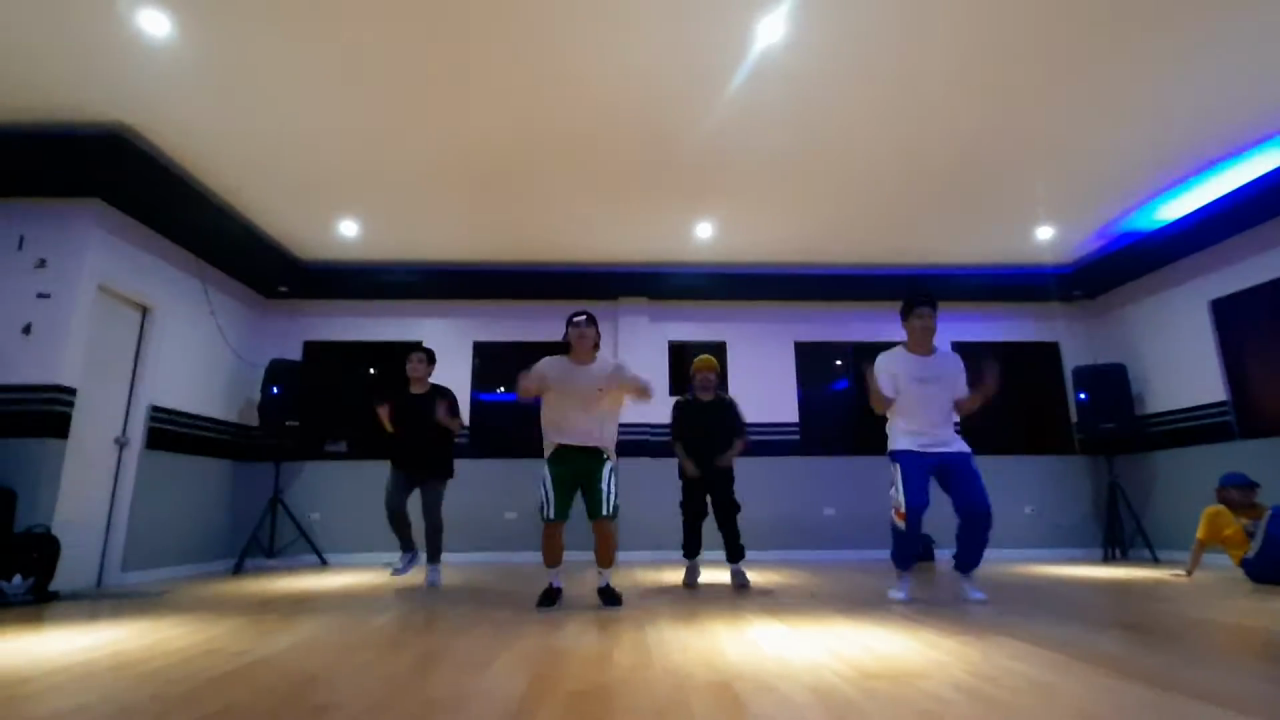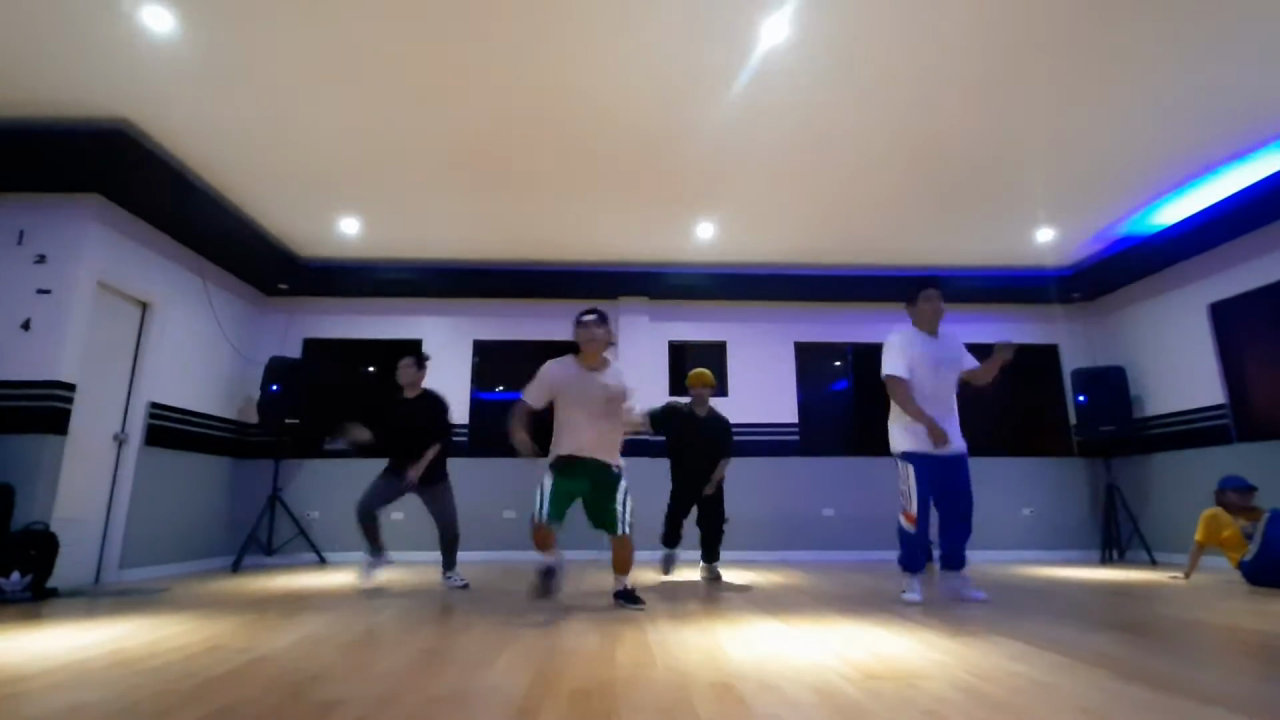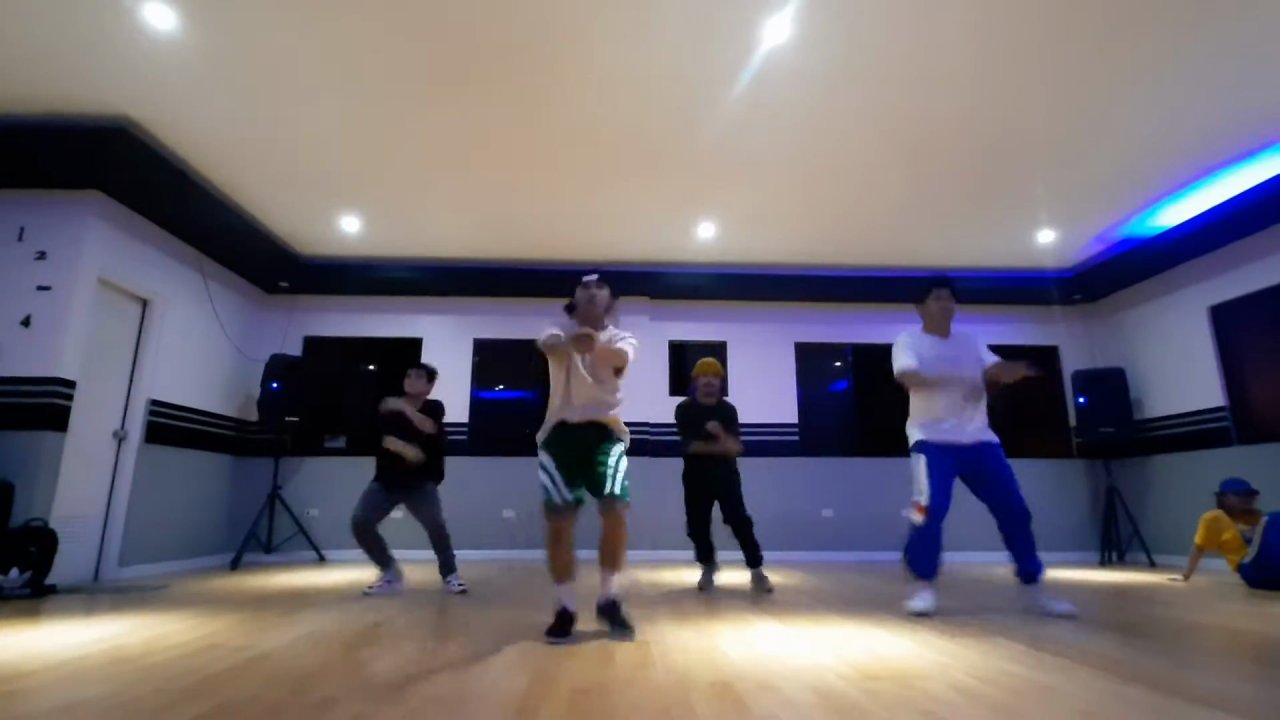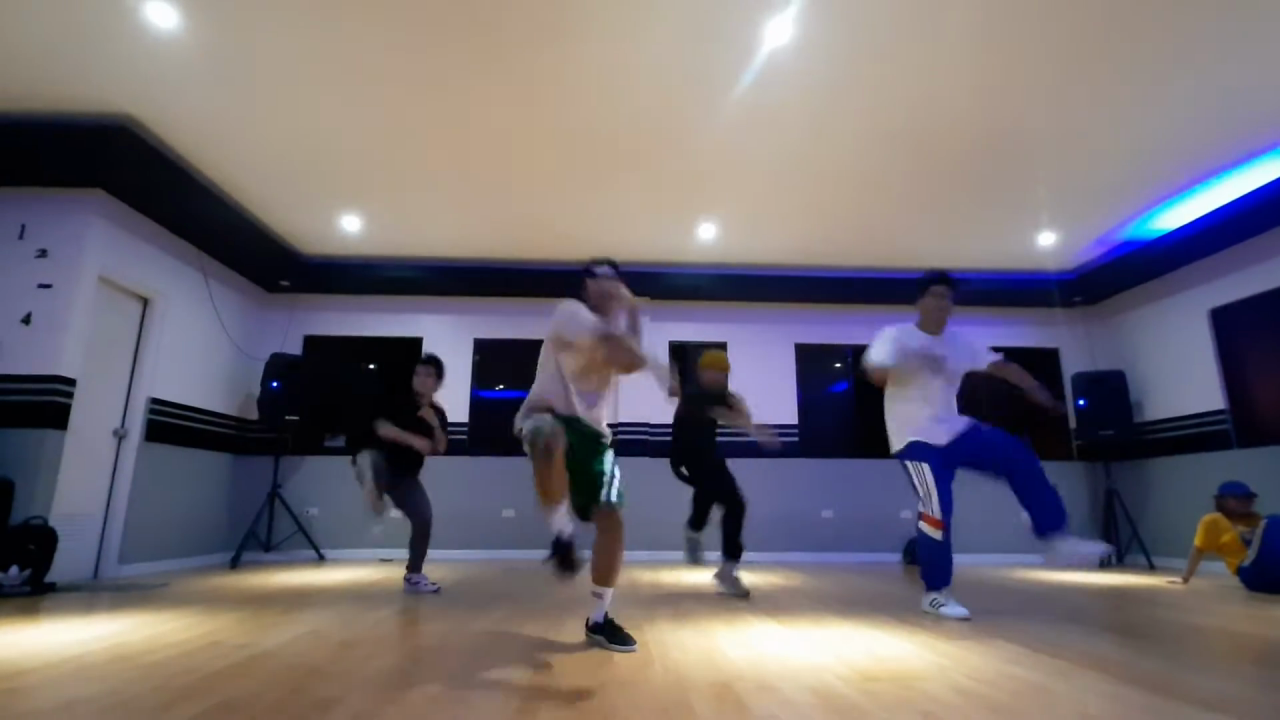
dt=0.5s
person 1, frame 1
left shoulder: (611, 369)
right shoulder: (550, 367)
left elbow: (645, 393)
right elbow: (525, 391)
left wrist: (629, 381)
right wrist: (528, 383)
left hip: (598, 454)
right hip: (560, 452)
left knee: (604, 522)
right knee: (552, 524)
left ankle: (605, 585)
right ankle: (555, 585)
person 1, frame 2
left shoulder: (618, 378)
right shoulder: (555, 370)
left elbow: (627, 421)
right elbow: (526, 404)
left wrist: (628, 419)
right wrist: (518, 430)
left hip: (606, 467)
right hip: (566, 463)
left knee: (621, 538)
right knee: (542, 528)
left ankle: (622, 588)
right ankle: (550, 564)
person 1, frame 3
left shoulder: (620, 337)
right shoulder: (559, 330)
left elbow: (617, 362)
right elbow: (551, 348)
left wrist: (602, 348)
right wrist: (574, 341)
left hip: (604, 432)
right hip: (561, 432)
left knee: (613, 512)
right knee: (560, 521)
left ankle: (609, 600)
right ankle: (565, 608)
person 1, frame 4
left shoulder: (619, 331)
right shoulder: (570, 313)
left elbow: (631, 362)
right elbow: (612, 347)
left wrist: (628, 309)
left hip: (592, 432)
right hip: (546, 415)
left knee: (611, 519)
right knee: (549, 438)
left ankle: (599, 619)
right ankle: (561, 533)
person 2, frame 1
left shoulder: (951, 361)
right shoulder: (889, 360)
left elbow: (964, 406)
right elbow: (881, 407)
left wrist: (986, 389)
right wrist: (873, 386)
left hip: (950, 448)
right hip: (910, 448)
left knee: (979, 512)
right knee: (909, 509)
left ankle: (965, 574)
right ankle: (902, 575)
person 2, frame 2
left shoulder: (952, 343)
right shoulder: (899, 341)
left elbow: (979, 377)
right elbow: (896, 388)
left wrist: (997, 360)
right wrist: (928, 422)
left hip: (950, 443)
right hip: (914, 442)
left knee: (959, 512)
right knee: (915, 511)
left ankle: (953, 575)
right ankle: (912, 577)
person 2, frame 3
left shoulder: (968, 343)
right shoulder: (908, 342)
left elbow: (998, 373)
right elbow: (909, 380)
left wrist: (1017, 370)
right wrist: (952, 383)
left hip: (978, 439)
right hip: (932, 439)
left knee: (1014, 509)
right knee: (929, 508)
left ankle: (1033, 587)
right ankle: (923, 586)
person 2, frame 4
left shoulder: (959, 341)
right shoulder: (895, 337)
left elbow: (1000, 365)
right elbow: (877, 373)
left wrist: (1034, 388)
right wrist: (913, 367)
left hip: (954, 430)
right hip: (917, 440)
left knee: (1019, 456)
right knee: (937, 514)
left ankle: (1058, 539)
right ankle: (935, 594)
person 3, frame 1
left shoulder: (443, 395)
right shoulder: (398, 398)
left elbow: (457, 428)
right elbow: (391, 428)
left wrist: (444, 417)
right wrist: (384, 417)
left hip: (434, 467)
right hip: (403, 464)
left knee: (432, 517)
right knee: (392, 505)
left ankle: (433, 566)
right ankle: (408, 552)
person 3, frame 2
left shoulder: (433, 402)
right shoulder: (395, 406)
left elbow: (440, 438)
right elbow: (381, 437)
left wrist: (421, 466)
right wrist: (361, 434)
left hip: (431, 474)
right hip: (397, 471)
left knee: (449, 526)
right knee: (364, 508)
left ankle: (449, 571)
right ankle: (376, 554)
person 3, frame 3
left shoulder: (433, 408)
right shoulder: (390, 408)
left elbow: (429, 428)
right elbow: (386, 439)
left wrist: (405, 408)
right wrist: (405, 448)
left hip: (420, 483)
right hip: (386, 481)
left knee: (435, 525)
right knee: (360, 523)
left ankle: (449, 574)
right ankle: (390, 574)
person 3, frame 4
left shoulder: (436, 414)
right shoulder: (397, 399)
left elbow: (440, 448)
right elbow: (381, 428)
left wrist: (435, 425)
right wrist: (412, 440)
left hip: (405, 474)
right hip: (379, 462)
left knee: (424, 523)
right knee: (371, 463)
left ankle: (414, 576)
right ankle: (377, 507)
person 4, frame 1
left shoulder: (726, 405)
right shoulder: (682, 405)
left elbow: (741, 435)
right elbow: (677, 439)
left wrist: (731, 453)
right wrist: (685, 462)
left hip: (720, 472)
right hip: (692, 473)
left knee: (727, 520)
right knee: (692, 519)
left ankle: (736, 569)
right ankle: (692, 565)
person 4, frame 2
left shoulder: (720, 422)
right shoulder: (674, 413)
left elbow: (725, 456)
right elbow: (647, 420)
left wrist: (714, 481)
left hip: (710, 485)
right hip: (683, 482)
left knee: (713, 526)
right knee: (674, 518)
left ankle: (709, 565)
right ankle: (670, 551)
person 4, frame 3
left shoulder: (727, 410)
right shoulder: (685, 409)
left elbow: (735, 447)
right elbow: (690, 445)
left wrist: (720, 433)
right wrist: (721, 447)
left hip: (725, 476)
right hip: (697, 477)
left knee: (740, 523)
right knee: (698, 526)
left ankle: (757, 571)
right ankle: (708, 569)
person 4, frame 4
left shoulder: (719, 395)
right shoulder: (694, 396)
left elbow: (740, 416)
left wrist: (761, 434)
left hip: (708, 458)
right hip: (691, 459)
right knee: (734, 504)
